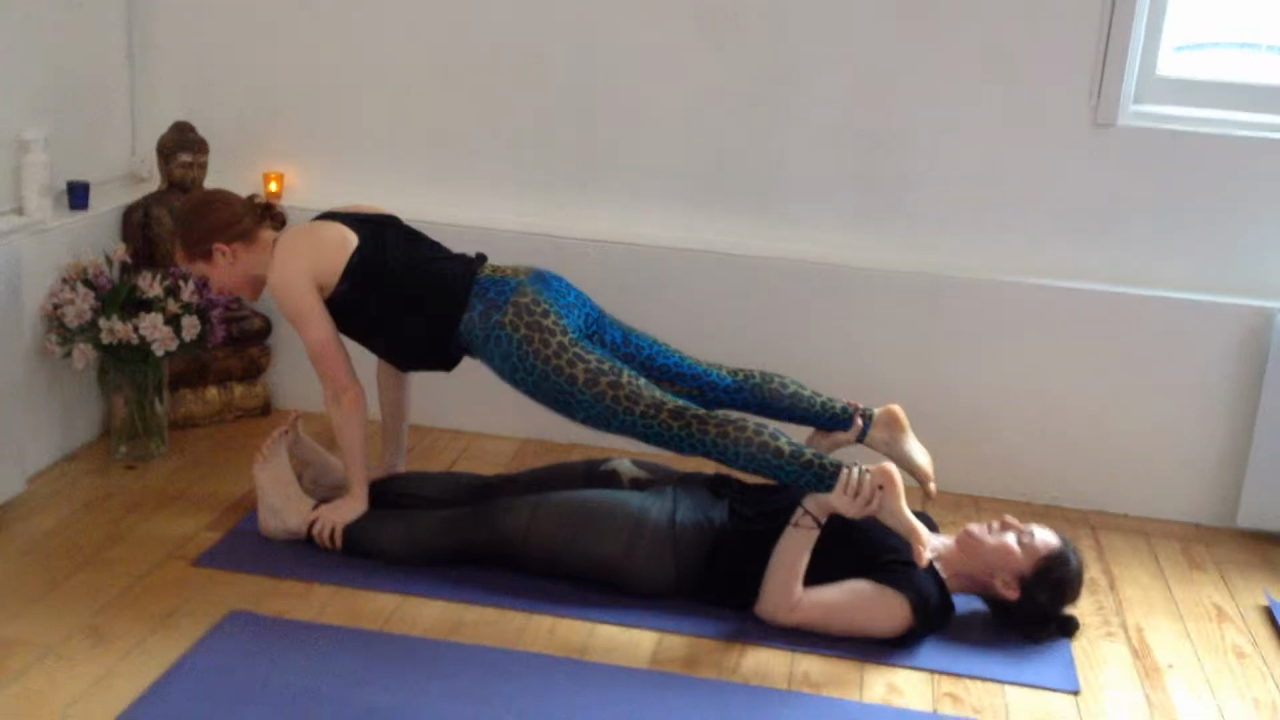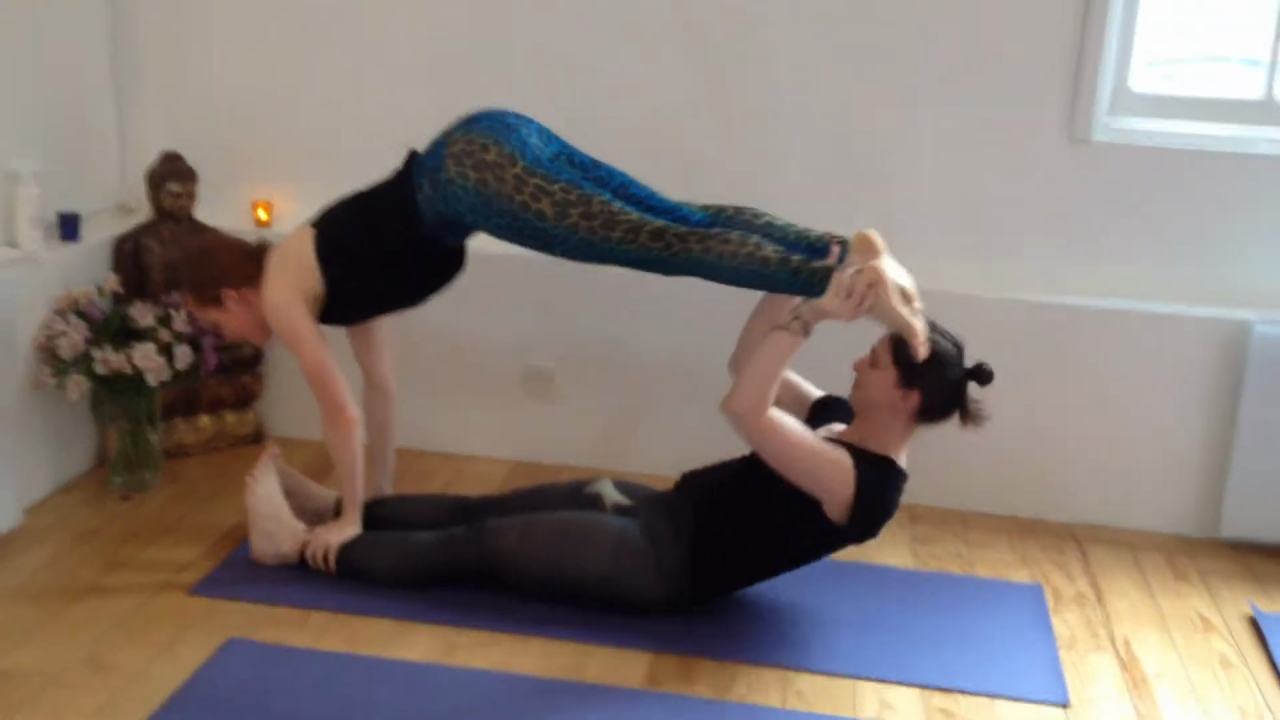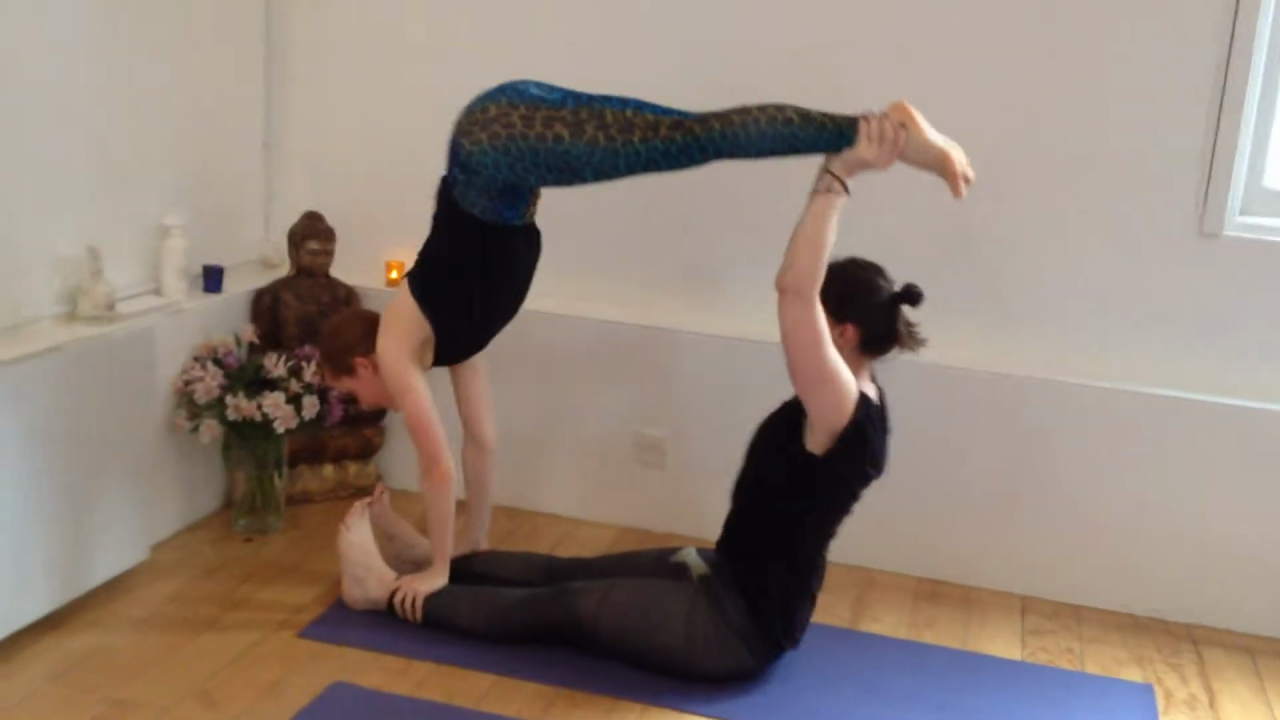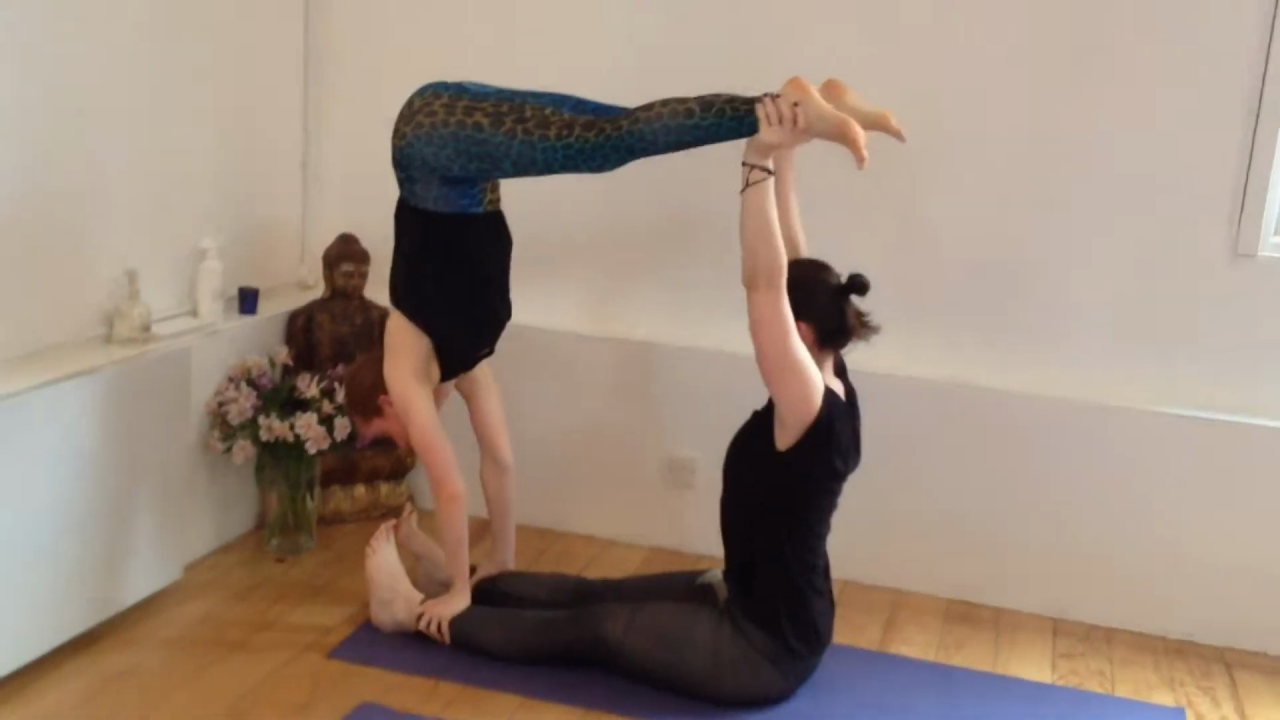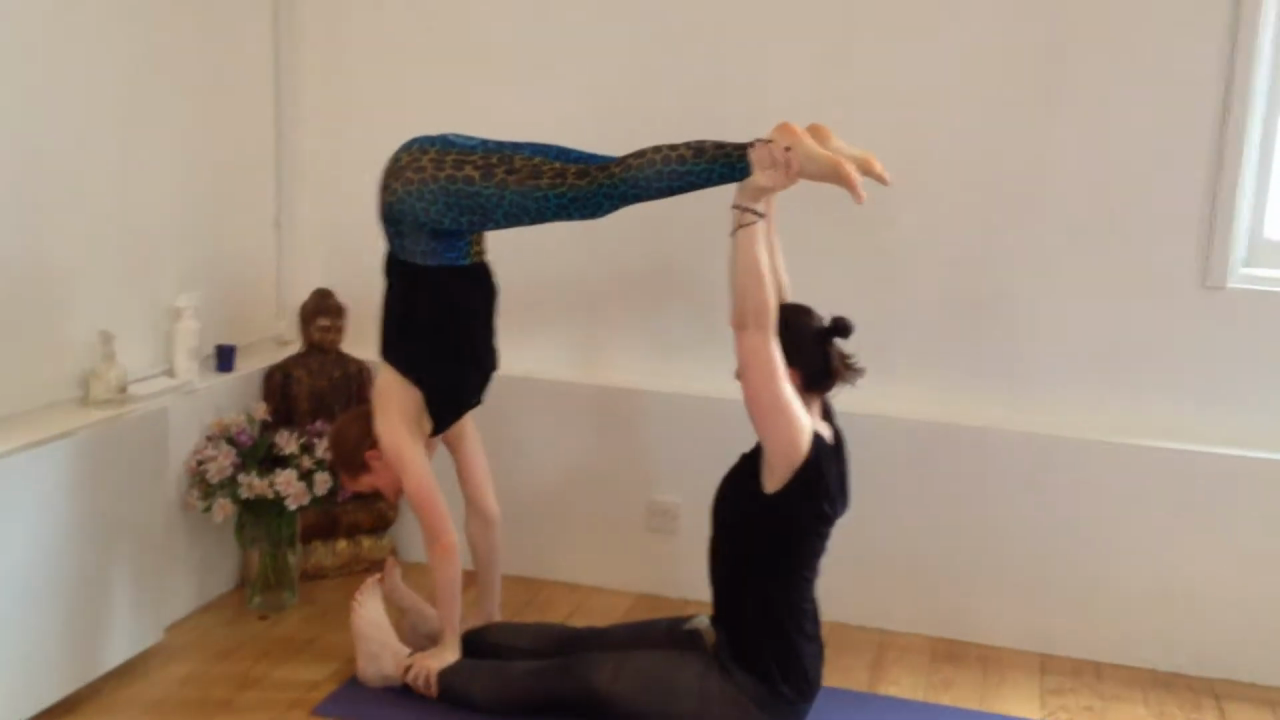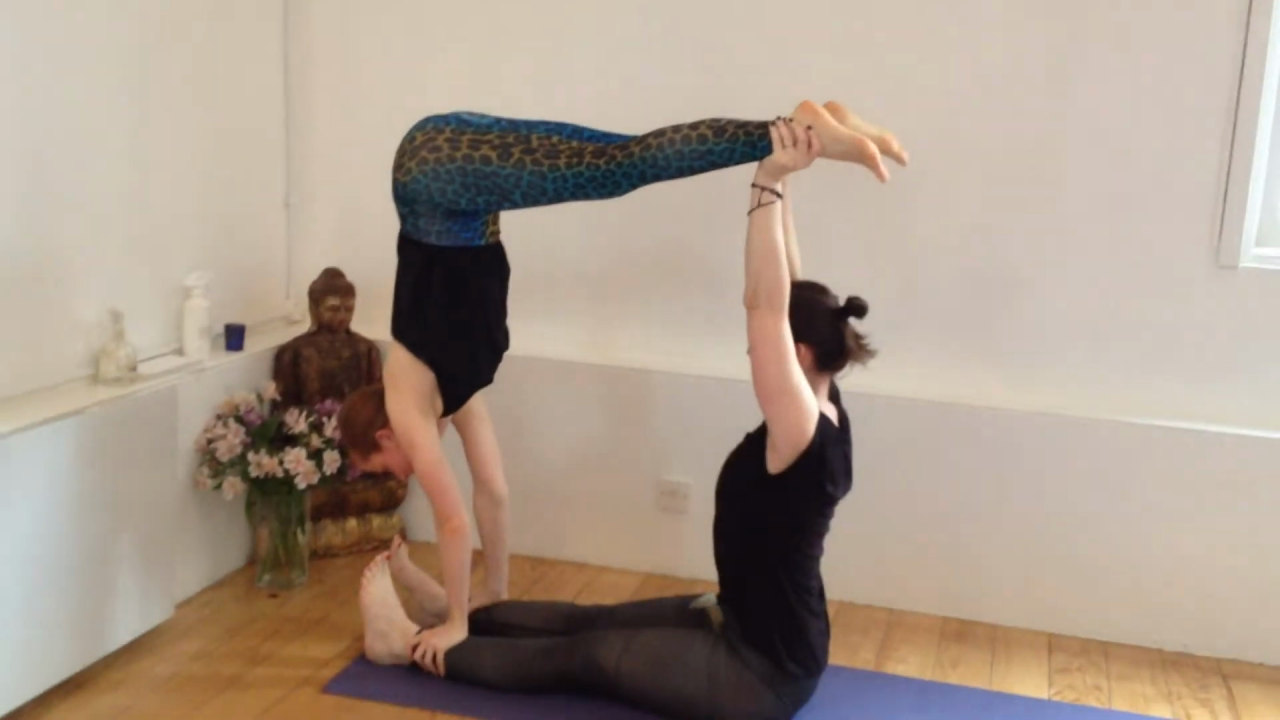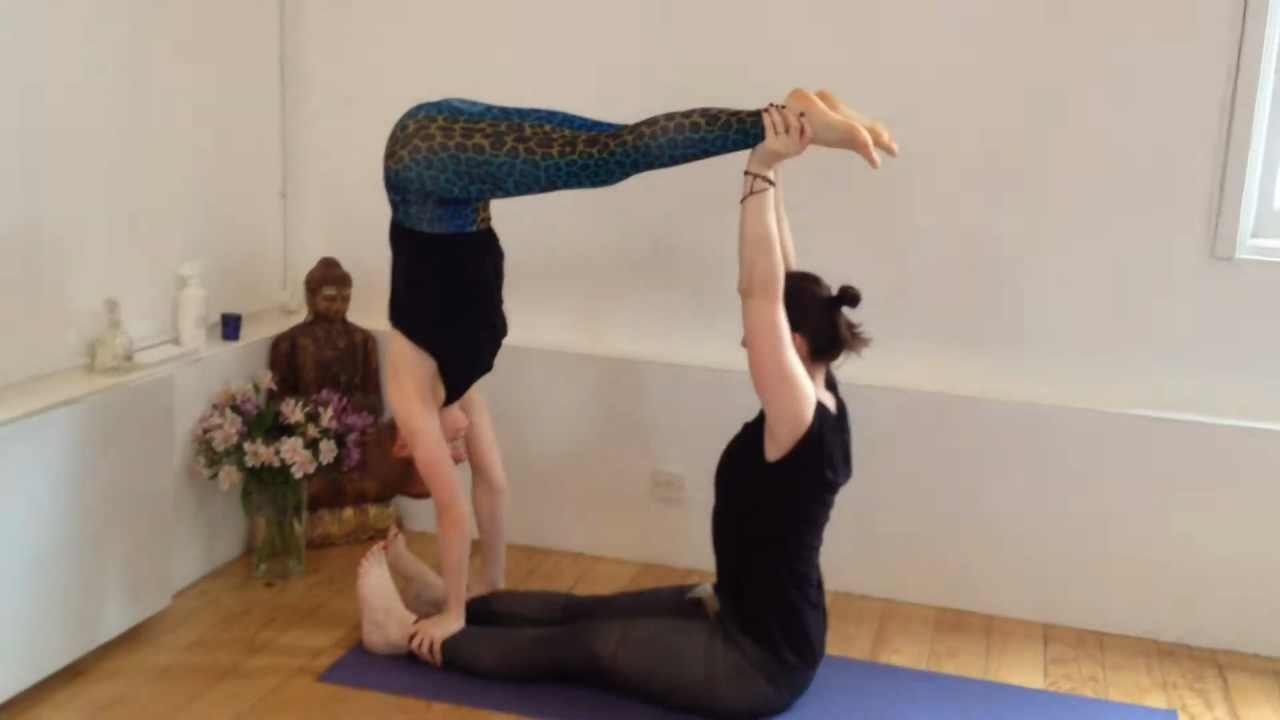
dt=0.7s
person 1, frame 1
left shoulder: (915, 600)
right shoulder: (918, 532)
left elbow: (777, 603)
left wrist: (821, 508)
left hip: (678, 550)
right hip: (698, 497)
left knee: (487, 525)
right knee: (493, 490)
left ankle: (313, 522)
right ankle: (345, 485)
person 1, frame 2
left shoulder: (866, 485)
right shoulder: (845, 422)
left elbow: (742, 407)
right elbow: (745, 362)
left wrist: (812, 315)
right wrist: (792, 284)
left hip: (668, 564)
right hip: (662, 515)
left knee: (480, 546)
right knee: (476, 511)
left ankle: (307, 548)
right ankle: (333, 507)
person 1, frame 3
left shoulder: (847, 416)
right shoulder: (852, 397)
left elbow: (794, 291)
right elbow: (805, 284)
left wrist: (841, 173)
right wrist: (840, 165)
left hip: (739, 627)
right hip: (730, 579)
left knee: (565, 607)
right knee: (563, 575)
left ankle: (397, 594)
right ankle: (428, 563)
person 1, frame 4
left shoulder: (810, 407)
right shoulder: (831, 387)
left elbow: (763, 285)
right elbow: (786, 276)
left wrist: (759, 161)
right wrist: (781, 160)
left hip: (765, 650)
right hip: (759, 606)
left knee: (590, 628)
right knee: (594, 595)
left ankle: (419, 613)
person 1, frame 5
left shoulder: (798, 451)
right shoulder: (817, 432)
left elbow: (755, 328)
right elbow: (773, 318)
left wrist: (750, 207)
right wrist: (762, 205)
right hip: (741, 648)
right knee: (581, 644)
left ankle: (405, 665)
person 1, frame 6
left shoulder: (803, 432)
right shoulder: (824, 414)
left elbow: (767, 307)
right elbow: (786, 298)
left wrist: (768, 186)
right wrist: (777, 184)
left hip: (764, 671)
right hip: (754, 627)
left knee: (582, 656)
right knee: (589, 621)
left ankle: (414, 644)
right ankle: (450, 613)
person 1, frame 7
left shoulder: (801, 421)
right shoulder: (822, 401)
left elbow: (760, 296)
right elbow: (778, 288)
left wrist: (760, 173)
right wrist: (768, 172)
left hip: (761, 660)
right hip: (750, 618)
left knee: (580, 645)
right knee: (586, 612)
left ankle: (412, 635)
right ankle: (448, 601)
person 2, frame 1
left shoulder: (287, 269)
right shoulder: (328, 231)
left elbow: (342, 388)
right elbow: (391, 347)
left wrist: (357, 493)
right wrist: (392, 466)
left hip: (512, 329)
right hip: (533, 295)
left knee: (676, 419)
right knee: (703, 385)
left ankle: (858, 480)
right ankle: (866, 422)
person 2, frame 2
left shoulder: (278, 292)
right shoulder: (318, 273)
left elbow: (341, 413)
right elbow: (379, 383)
left wrist: (350, 518)
right wrist: (378, 493)
left hip: (478, 168)
right hip: (495, 142)
left knee: (662, 243)
right knee: (677, 223)
left ankle: (849, 274)
right ankle: (849, 250)
person 2, frame 3
left shoulder: (396, 349)
right shoulder: (439, 328)
left elbow: (438, 467)
right elbow: (481, 440)
left wrist: (439, 569)
right wrist: (474, 546)
left knee: (693, 137)
right knee: (696, 138)
person 2, frame 4
left shoulder: (404, 375)
right shoulder: (453, 355)
left elbow: (450, 490)
right elbow: (500, 460)
left wrist: (459, 591)
right wrist: (501, 562)
left knee: (610, 141)
person 2, frame 5
left shoulder: (397, 428)
right shoulder: (438, 406)
left elbow: (443, 540)
right elbow: (485, 512)
left wrist: (449, 644)
right wrist: (487, 614)
left knee: (600, 188)
person 2, frame 6
left shoulder: (408, 406)
right shoulder: (443, 386)
left elbow: (453, 521)
right elbow: (493, 492)
left wrist: (455, 623)
right wrist: (493, 591)
left knee: (621, 165)
person 2, frame 7
left shoulder: (415, 399)
right shoulder: (440, 379)
left elbow: (453, 512)
right elbow: (493, 483)
left wrist: (453, 614)
right wrist: (491, 584)
left knee: (611, 154)
